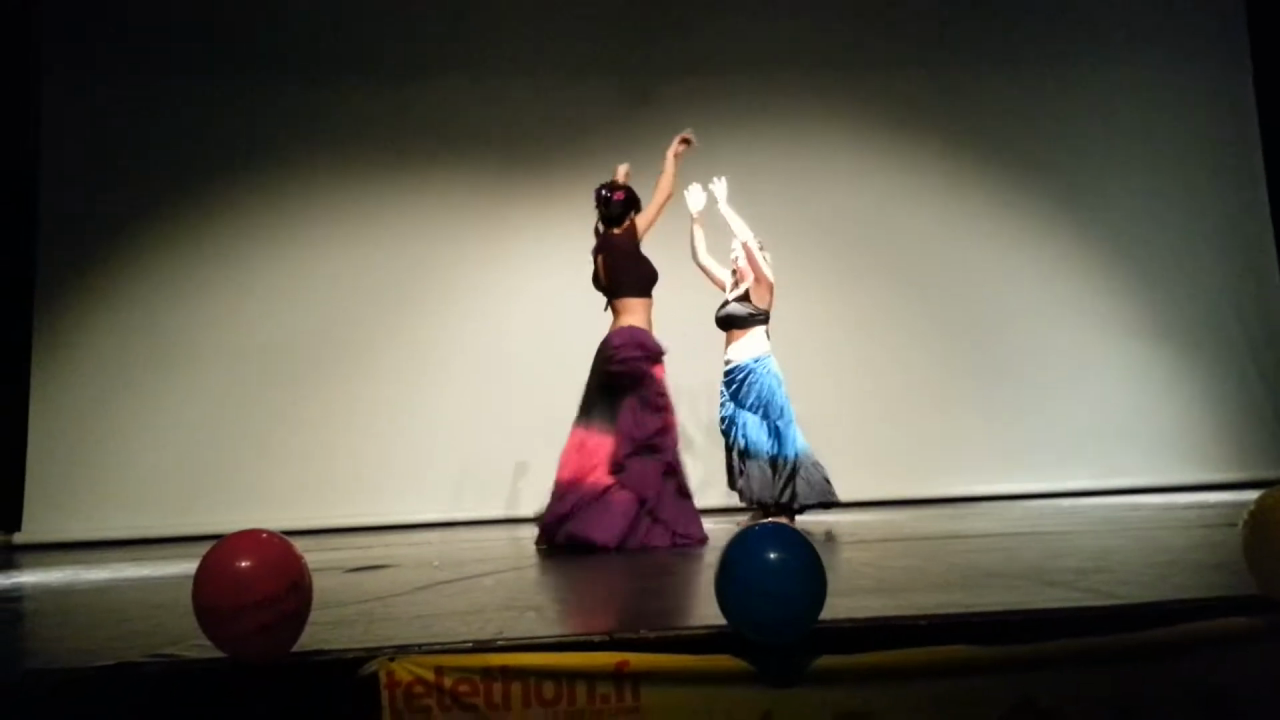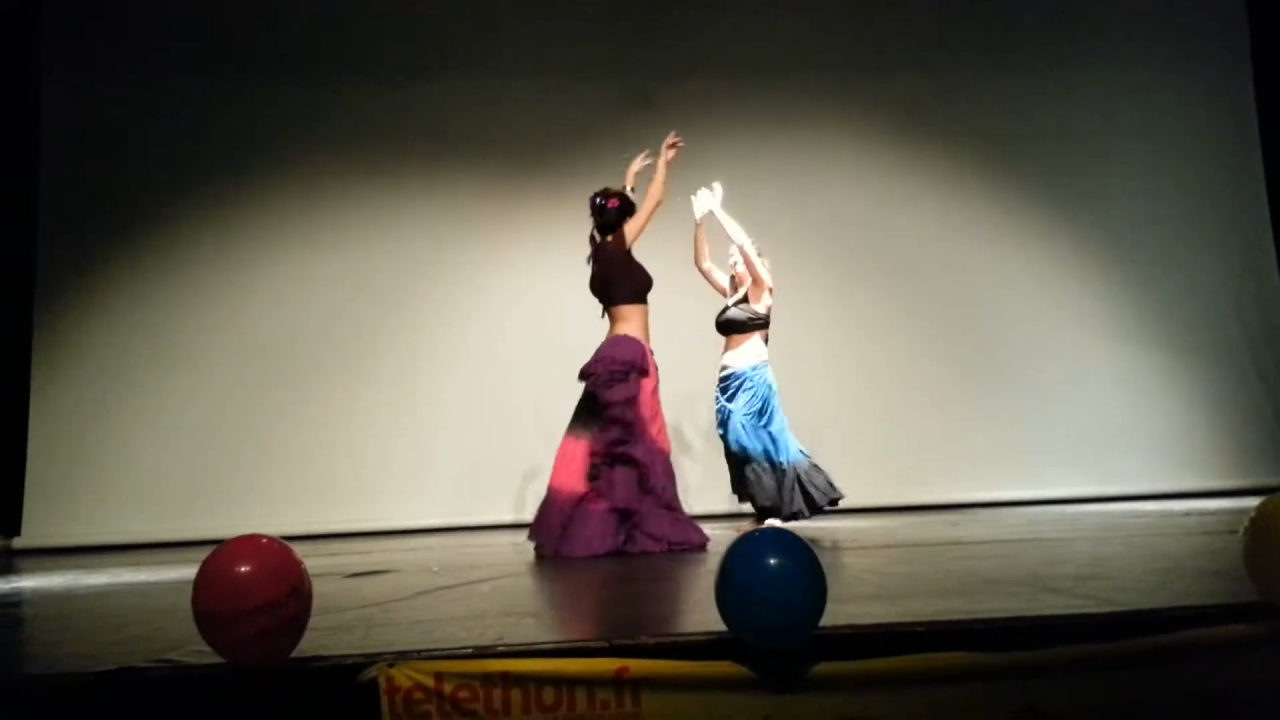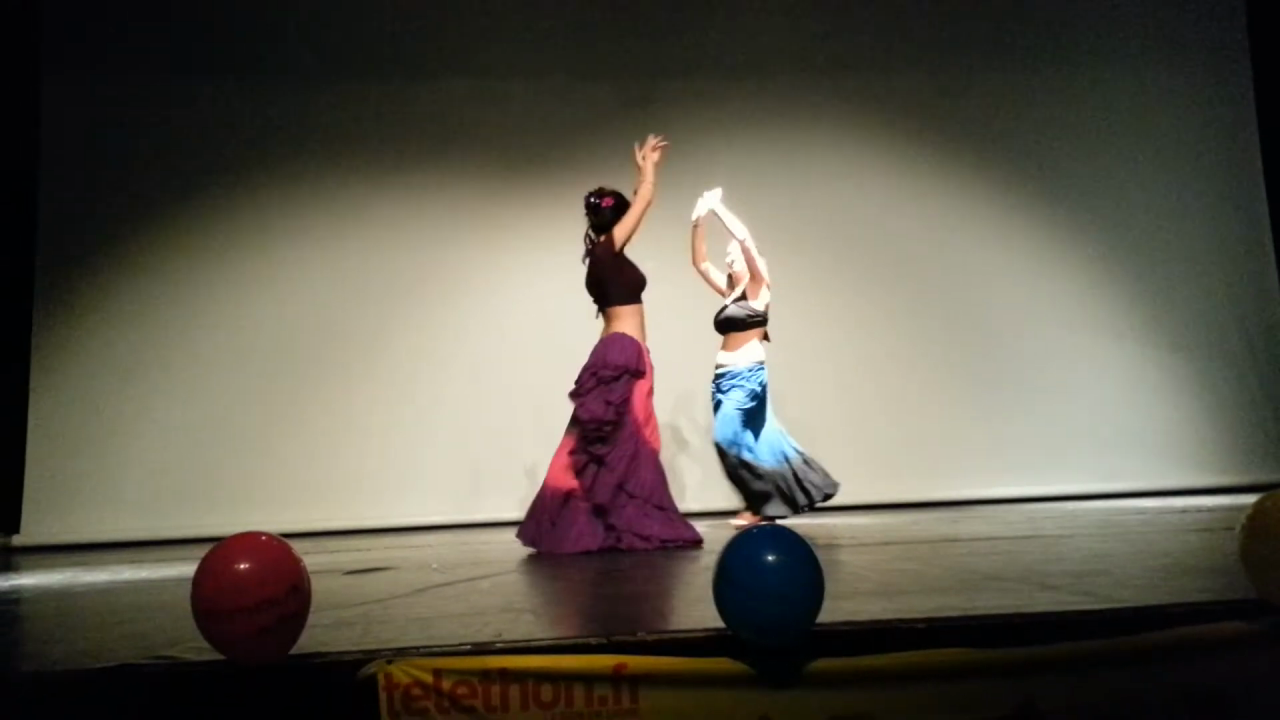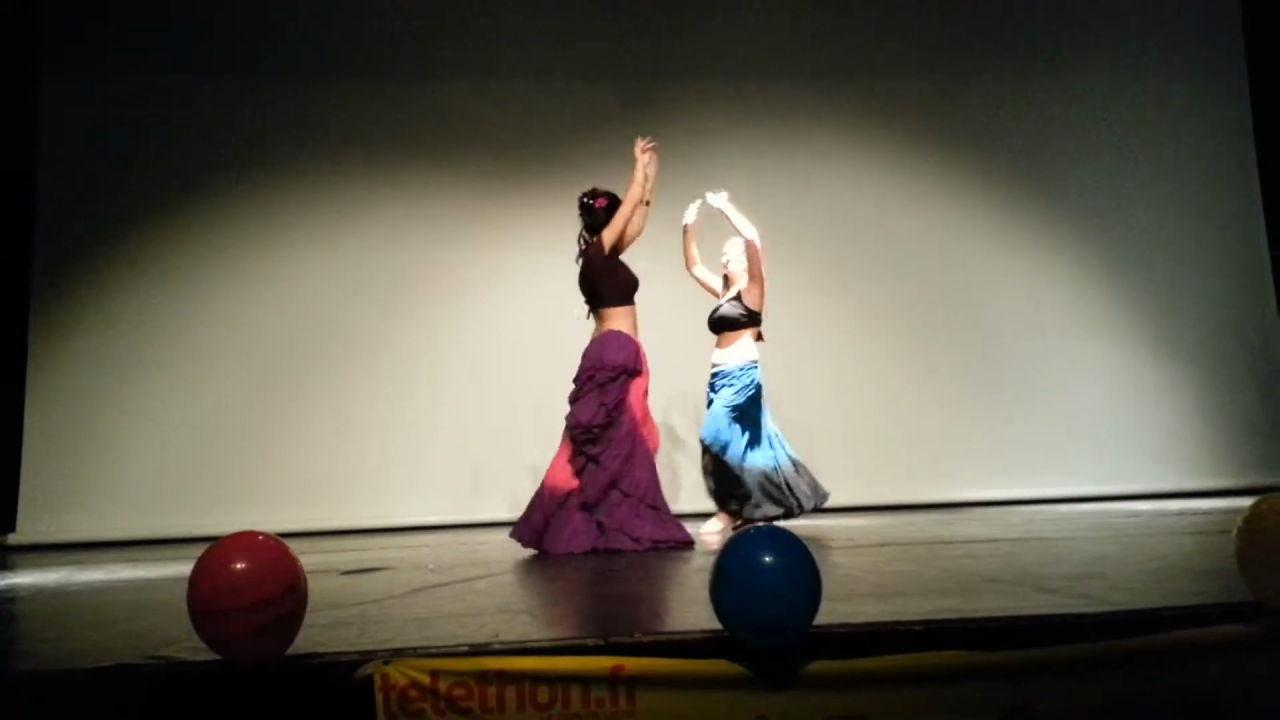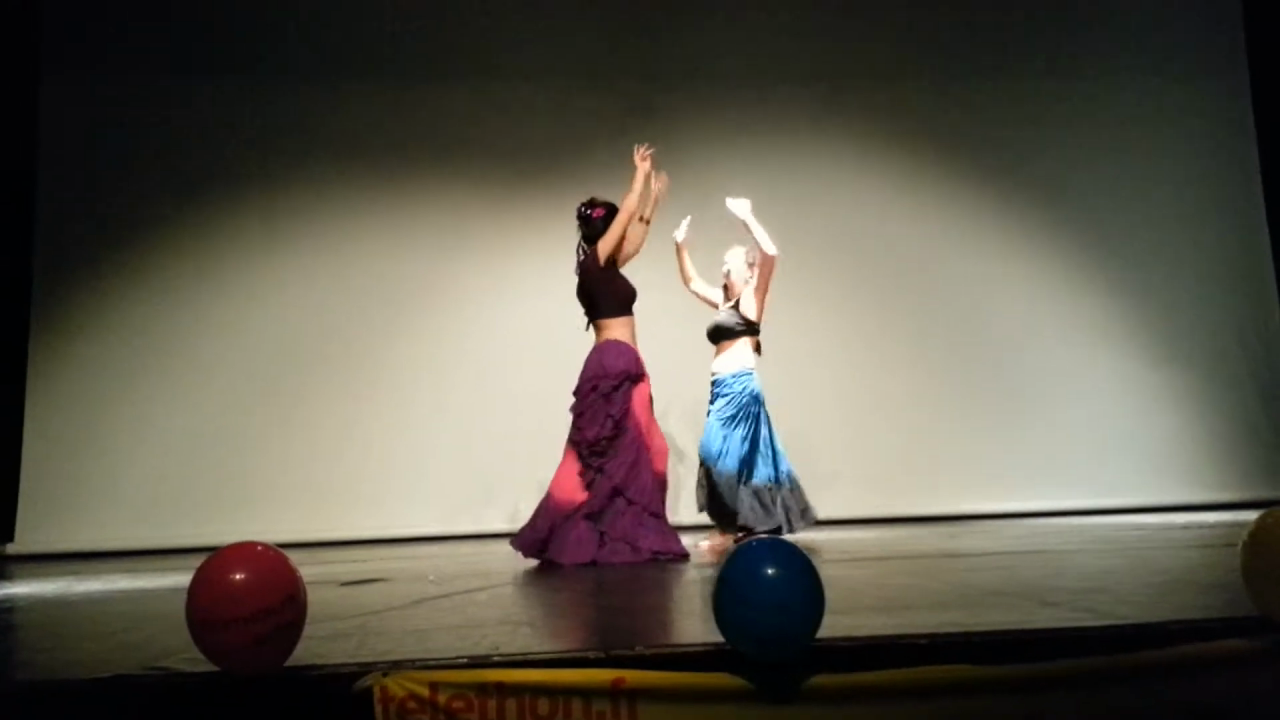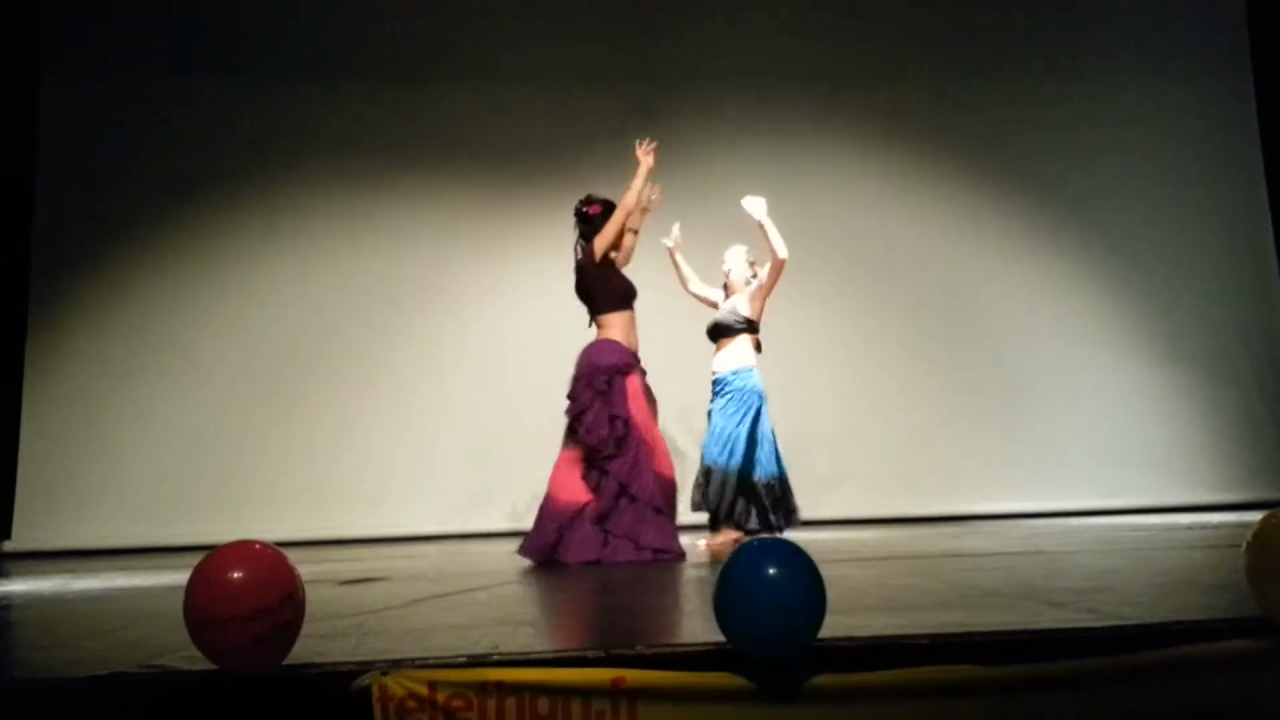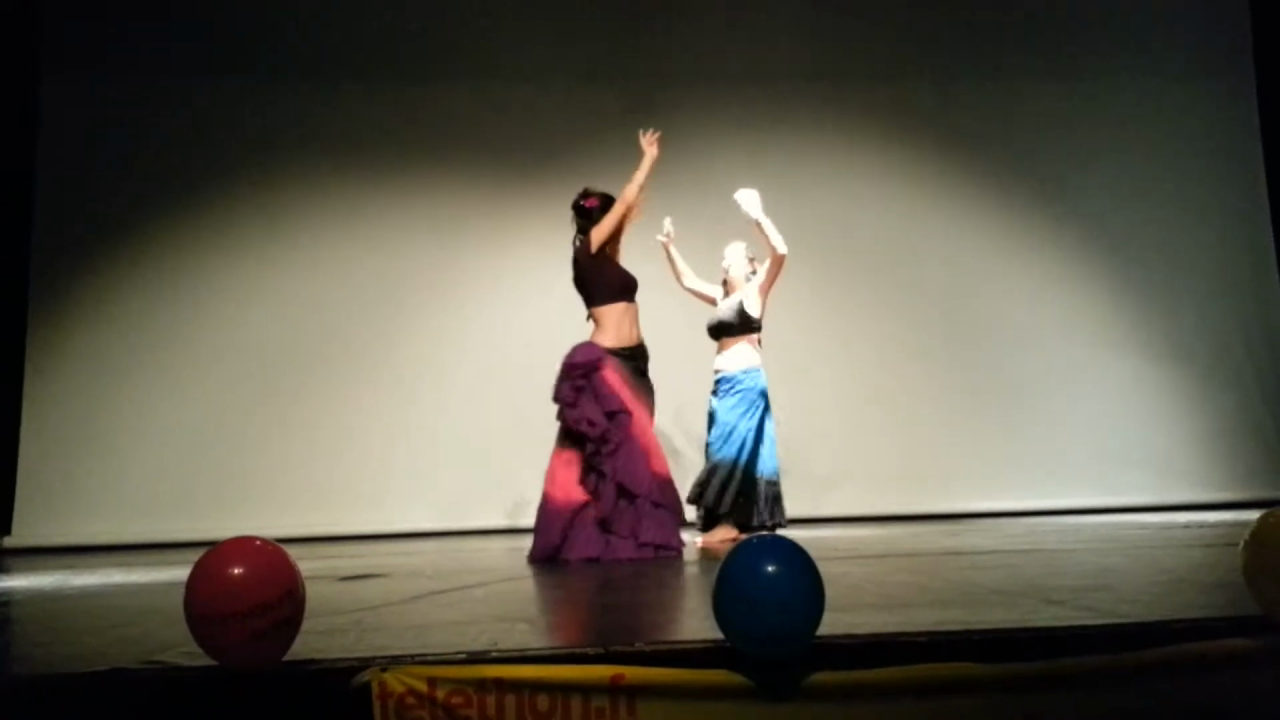
dt=0.1s
person 1, frame 1
left shoulder: (607, 247)
right shoulder: (623, 243)
left elbow: (619, 214)
right elbow: (663, 195)
left wrist: (616, 185)
right wrist: (672, 155)
left hip: (620, 346)
right hip: (633, 347)
left knee: (616, 436)
right knee: (641, 437)
left ankle: (591, 523)
right ankle: (649, 527)
person 1, frame 2
left shoulder: (604, 253)
right shoulder: (614, 252)
left elbow: (617, 218)
right elbow: (653, 202)
left wrist: (630, 177)
right wrist: (663, 161)
left hip: (615, 356)
right hip: (627, 356)
left knee: (607, 446)
right knee: (630, 445)
left ankle: (590, 532)
right ankle: (646, 534)
person 1, frame 3
left shoulder: (605, 255)
right shoulder: (607, 251)
left elbow: (633, 207)
right elbow: (641, 202)
left wrist: (643, 170)
right wrist: (648, 164)
left hip: (615, 354)
right hip: (622, 355)
left knee: (611, 445)
right knee: (623, 444)
left ankle: (583, 529)
right ankle: (627, 530)
person 1, frame 4
left shoulder: (600, 256)
right shoulder: (598, 253)
left elbow: (635, 224)
right elbow: (630, 203)
left wrist: (648, 177)
right wrist: (639, 164)
left hip: (609, 356)
right hip: (618, 354)
left knee: (607, 446)
right knee: (619, 444)
left ankle: (580, 530)
right ankle: (618, 531)
person 1, frame 5
left shoulder: (605, 267)
right shoulder: (594, 262)
left elbow: (633, 246)
right elbow: (626, 213)
left wrist: (651, 203)
right wrist: (640, 173)
left hip: (618, 367)
right hip: (615, 366)
left knee: (622, 455)
right knee: (618, 455)
left ankle: (594, 541)
right ankle: (612, 543)
person 1, frame 6
left shoulder: (604, 265)
right shoulder: (591, 260)
left elbow: (625, 253)
right elbow: (624, 208)
left wrist: (641, 216)
right wrist: (644, 167)
left hip: (619, 365)
right hip: (609, 363)
left knee: (625, 454)
right knee: (619, 453)
left ankle: (593, 540)
right ankle: (611, 542)
person 1, frame 7
left shoulder: (602, 258)
right shoulder: (585, 252)
right elbow: (626, 201)
left wrist: (621, 235)
right wrist: (648, 159)
left hip: (632, 360)
right hip: (606, 362)
left knee: (629, 449)
right knee: (610, 449)
left ankle: (617, 537)
right ankle: (599, 539)
person 2, frame 1
left shoulder: (762, 284)
right shoulder: (731, 286)
left elbow: (747, 238)
right elbow: (701, 258)
left wrist: (723, 204)
right wrist: (695, 217)
left hip: (757, 371)
right hip: (734, 375)
left knee: (766, 437)
right knee: (744, 441)
left ankle: (784, 509)
right ankle: (763, 508)
person 2, frame 2
left shoulder: (761, 290)
right shoulder: (731, 291)
left elbow: (743, 243)
right elbow: (702, 263)
left wrist: (719, 210)
right wrist: (700, 221)
left hip: (752, 378)
right hip: (730, 381)
left knee: (755, 442)
right knee: (742, 446)
left ankle: (777, 511)
right ankle: (765, 512)
person 2, frame 3
left shoulder: (758, 287)
right shoulder: (730, 290)
left elbow: (746, 241)
right elbow: (700, 263)
left wrist: (719, 208)
right wrist: (699, 222)
left hip: (747, 377)
right hip: (726, 380)
left knee: (732, 439)
right knee: (746, 442)
left ankle: (760, 505)
right ankle: (760, 506)
person 2, frame 4
left shoulder: (753, 287)
right shoulder: (724, 290)
left elbow: (752, 241)
right elbow: (693, 267)
left wrist: (724, 207)
right wrist: (688, 228)
left hip: (741, 376)
right hip: (720, 378)
left knee: (717, 437)
right knee: (742, 444)
left ankle: (731, 510)
right ankle: (751, 510)
person 2, frame 5
left shoulder: (752, 297)
right shoulder: (725, 301)
left elbow: (769, 254)
right elbow: (693, 284)
left wrist: (746, 217)
right wrist: (681, 248)
left hip: (740, 384)
right hip: (724, 388)
left knee: (719, 451)
right knee: (741, 452)
left ankle: (731, 527)
right ankle: (748, 523)
person 2, frame 6
left shoulder: (754, 296)
right shoulder: (724, 299)
left elbow: (780, 257)
right elbow: (691, 284)
left wrist: (762, 218)
right wrist: (674, 251)
left hip: (740, 382)
right hip: (726, 384)
left knee: (727, 449)
right knee: (734, 450)
left ankle: (731, 525)
right ankle: (742, 522)
person 2, frame 7
left shoulder: (755, 292)
right shoulder: (721, 297)
left elbow: (779, 253)
right elbow: (684, 279)
left wrist: (757, 215)
right wrist: (669, 246)
left hip: (746, 382)
right hip: (725, 384)
left knee: (731, 447)
right knee: (727, 448)
left ankle: (727, 524)
right ankle: (741, 520)
